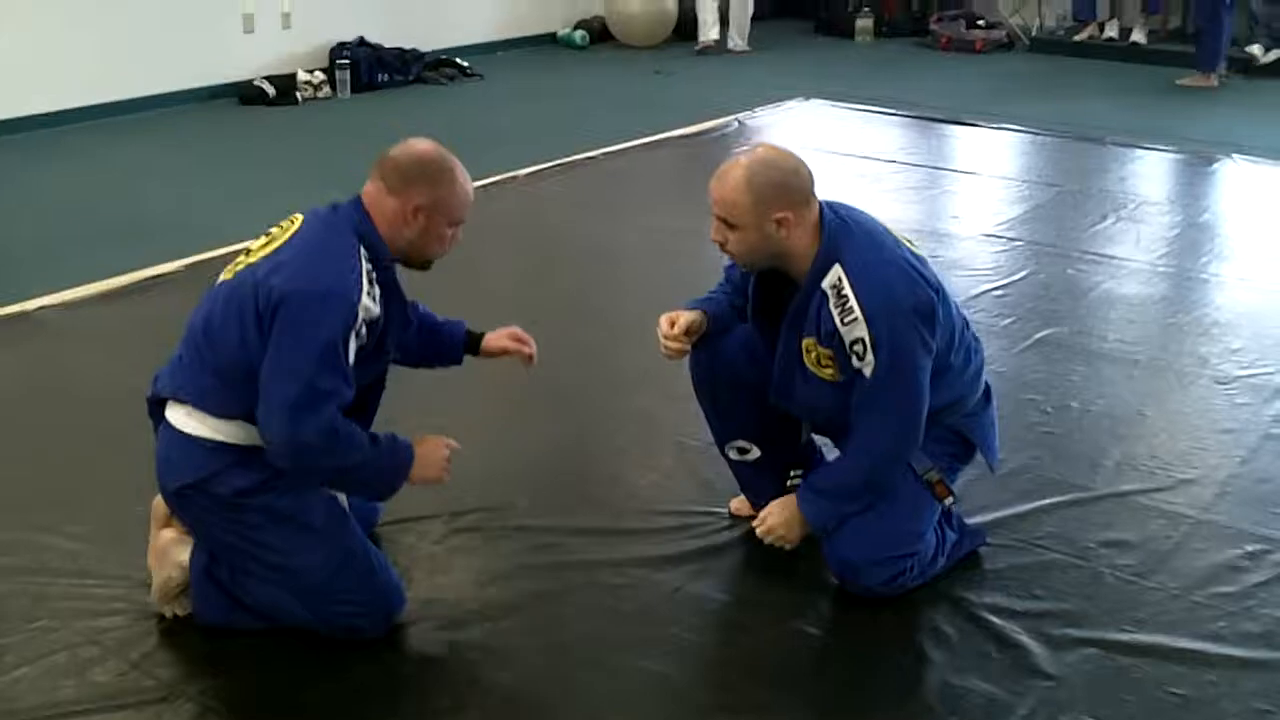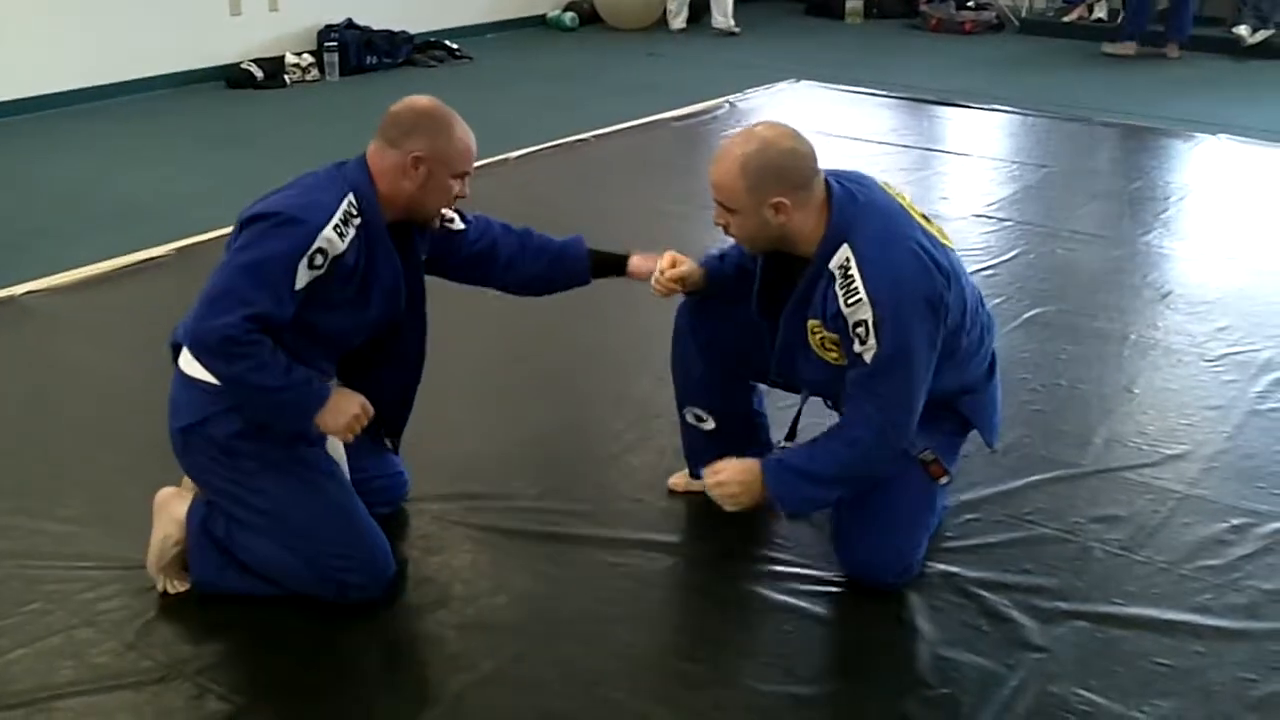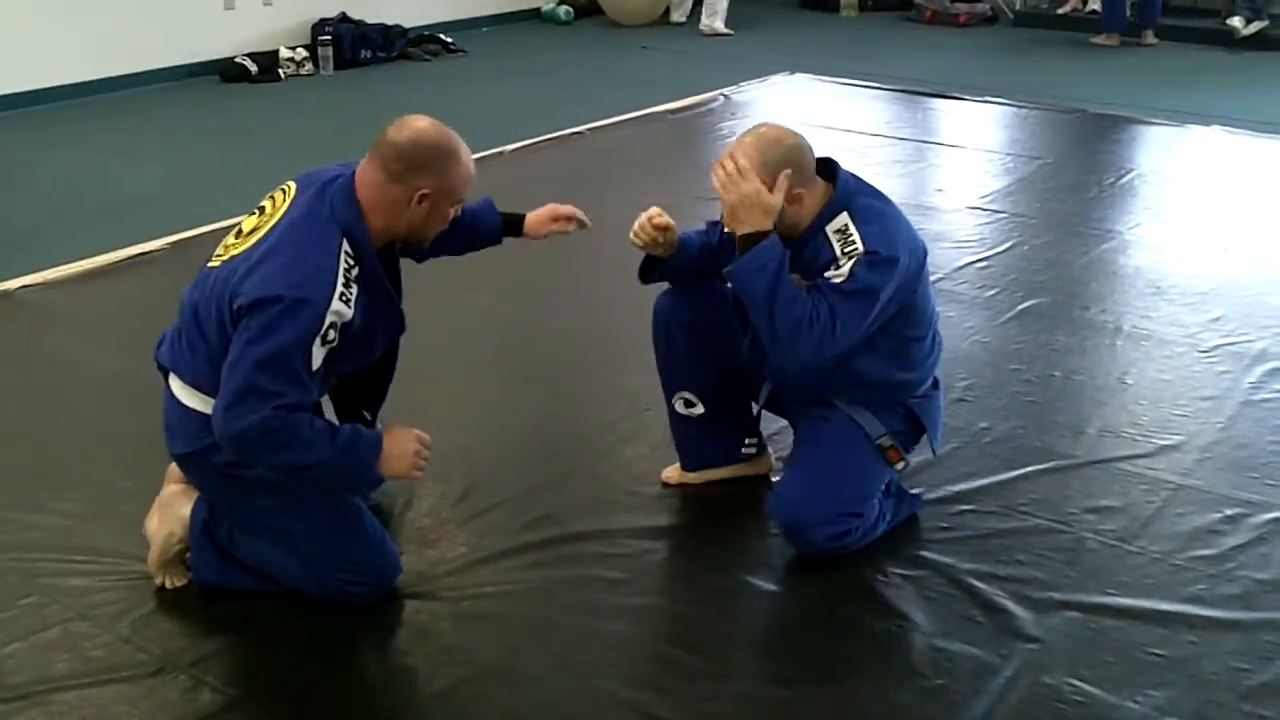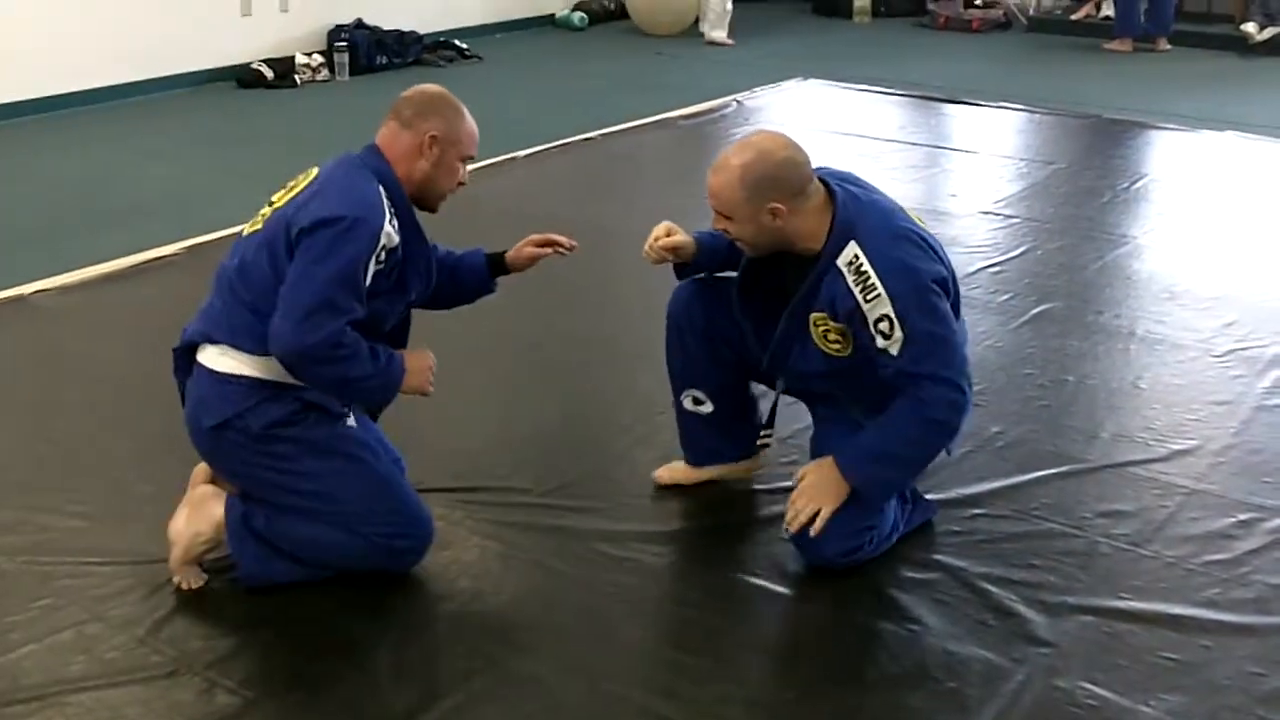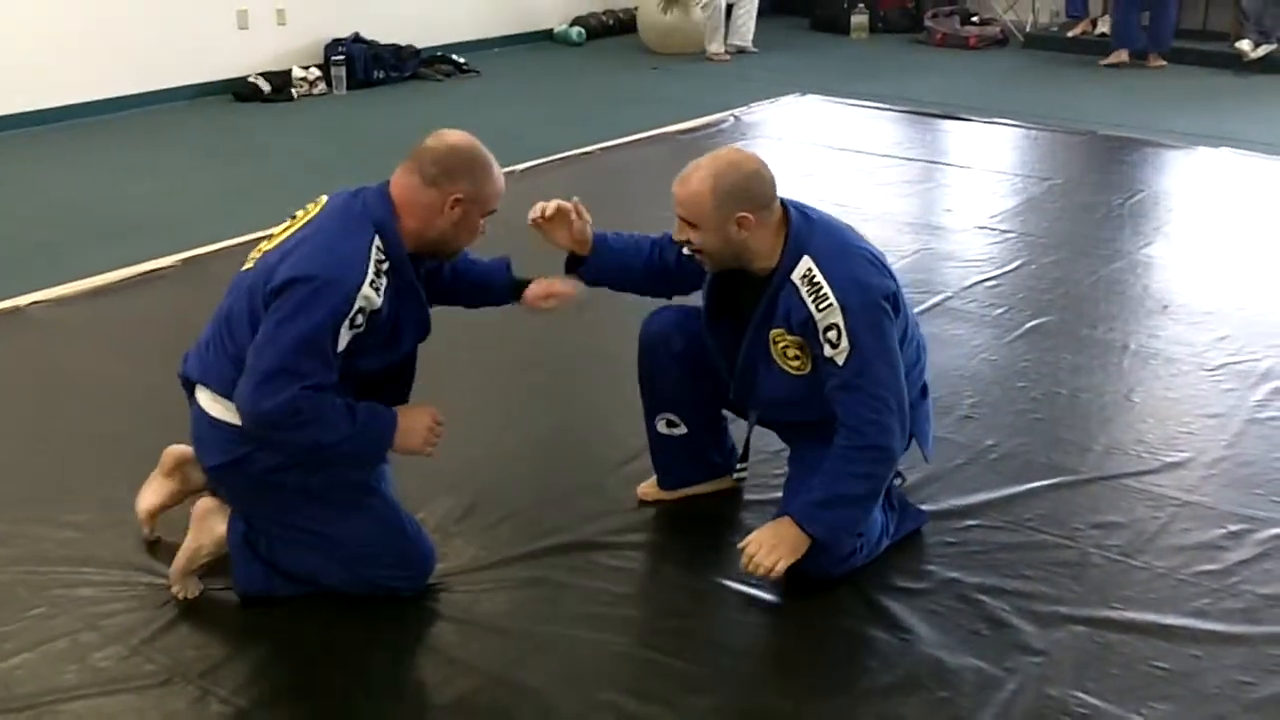
dt=0.7s
person 1, frame 1
left shoulder: (337, 234)
right shoulder: (329, 291)
left elbow: (393, 326)
right elbow: (305, 437)
left wrist: (474, 342)
right wrist: (404, 462)
left hip: (247, 433)
right hip: (222, 463)
left knee: (358, 516)
right knee: (369, 607)
left ankle: (198, 515)
right ankle: (194, 563)
person 1, frame 2
left shoulder: (407, 214)
right shoulder: (306, 225)
left elbow: (498, 252)
right elbow: (216, 331)
left wrist: (619, 265)
right wrist: (316, 402)
left hip: (292, 399)
right hip: (231, 413)
left knee: (384, 490)
right knee: (361, 575)
left ankle: (232, 489)
right ankle: (193, 527)
person 1, frame 3
left shoulder: (341, 188)
right shoulder: (306, 288)
left elbow: (423, 227)
right elbow: (253, 423)
left wrist: (517, 224)
right wrist: (372, 450)
left hip: (257, 393)
right hip: (228, 426)
left knee: (362, 473)
right knee: (366, 573)
left ankle: (210, 483)
right ankle: (195, 521)
person 1, frame 4
left shoulder: (356, 181)
right shoulder: (358, 215)
left elbow: (413, 272)
right elbow: (307, 340)
left wrist: (501, 263)
right wrist: (394, 373)
left hip: (248, 385)
right hip: (251, 404)
left knee: (384, 478)
right knee: (402, 535)
left ankle: (234, 474)
right ankle: (226, 519)
person 1, frame 5
left shoulder: (374, 216)
right shoulder: (339, 275)
left elbow: (435, 270)
right elbow: (274, 405)
left wrist: (517, 286)
right wrist: (387, 429)
left hip: (264, 417)
right hip: (255, 435)
left knee: (367, 487)
right knee: (403, 565)
left ankle: (200, 473)
right ankle: (229, 531)
person 2, frame 1
left shoulder: (881, 298)
right shoulder: (775, 244)
left elbow: (887, 441)
right elbow: (743, 290)
left wrist: (810, 509)
right wrist: (699, 319)
left hip: (920, 427)
right hip: (836, 396)
left knee: (861, 563)
right knee: (717, 354)
left ankle: (944, 530)
right ankle: (786, 480)
person 2, frame 2
left shoulder: (888, 280)
right shoulder: (817, 197)
left elbow: (877, 431)
right elbow: (766, 260)
left wrist: (769, 478)
right wrist: (704, 275)
left hip: (922, 399)
left knee: (875, 561)
right knee: (702, 319)
left ankle: (916, 490)
right ankle: (715, 466)
person 2, frame 3
left shoulder: (876, 244)
right shoulder: (778, 201)
left elbow: (802, 348)
right elbow: (718, 252)
left wrist: (757, 237)
right wrist: (671, 247)
left hip: (867, 400)
left knee: (807, 521)
right knee: (679, 310)
left ankle: (886, 495)
right ankle: (729, 453)
person 2, frame 4
left shoulder: (892, 273)
right shoulder: (806, 192)
left elbow: (940, 398)
right elbow: (744, 246)
left wrist: (847, 470)
right wrist: (693, 249)
left hip: (880, 405)
left knee: (827, 541)
right knee: (694, 307)
left ankle: (895, 498)
right ankle: (723, 451)
person 2, frame 5
left shoulder: (846, 291)
right shoulder: (737, 239)
left elbow: (873, 431)
right elbow: (664, 262)
left wrist: (802, 524)
right wrist: (586, 246)
left hip: (855, 415)
left knee: (819, 553)
right knee: (665, 334)
left ankle: (879, 503)
right ankle: (702, 469)
